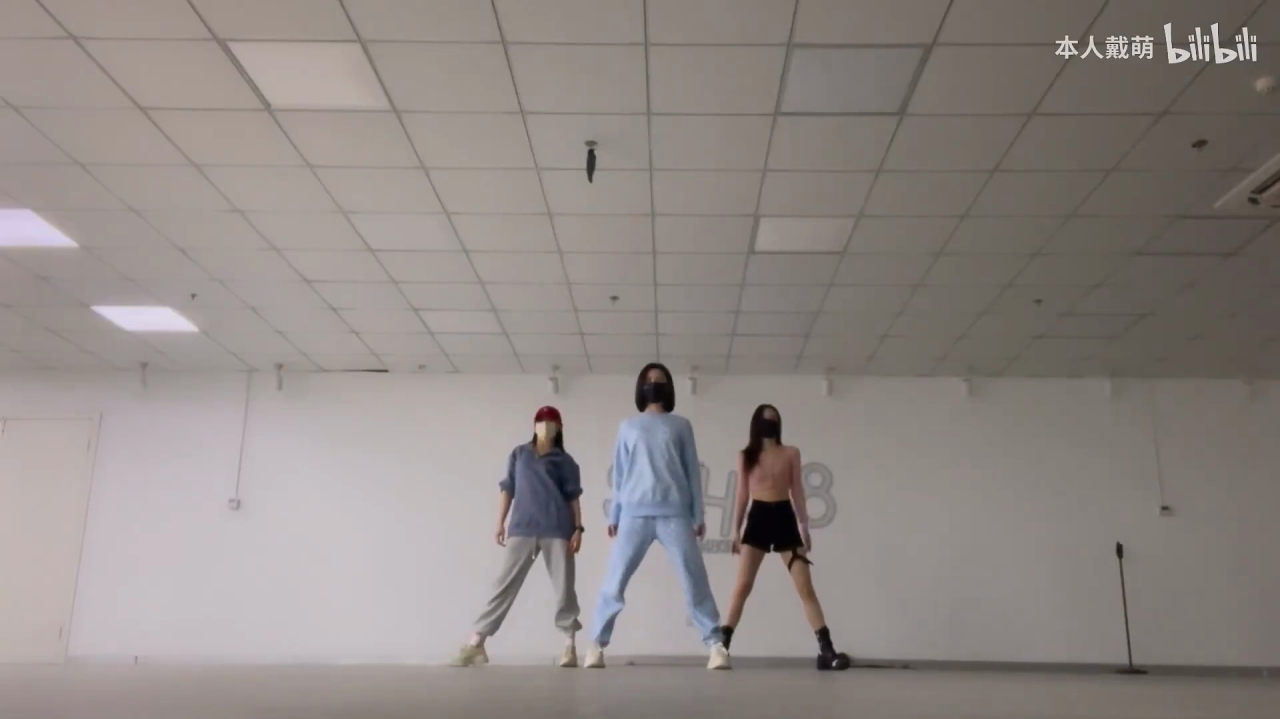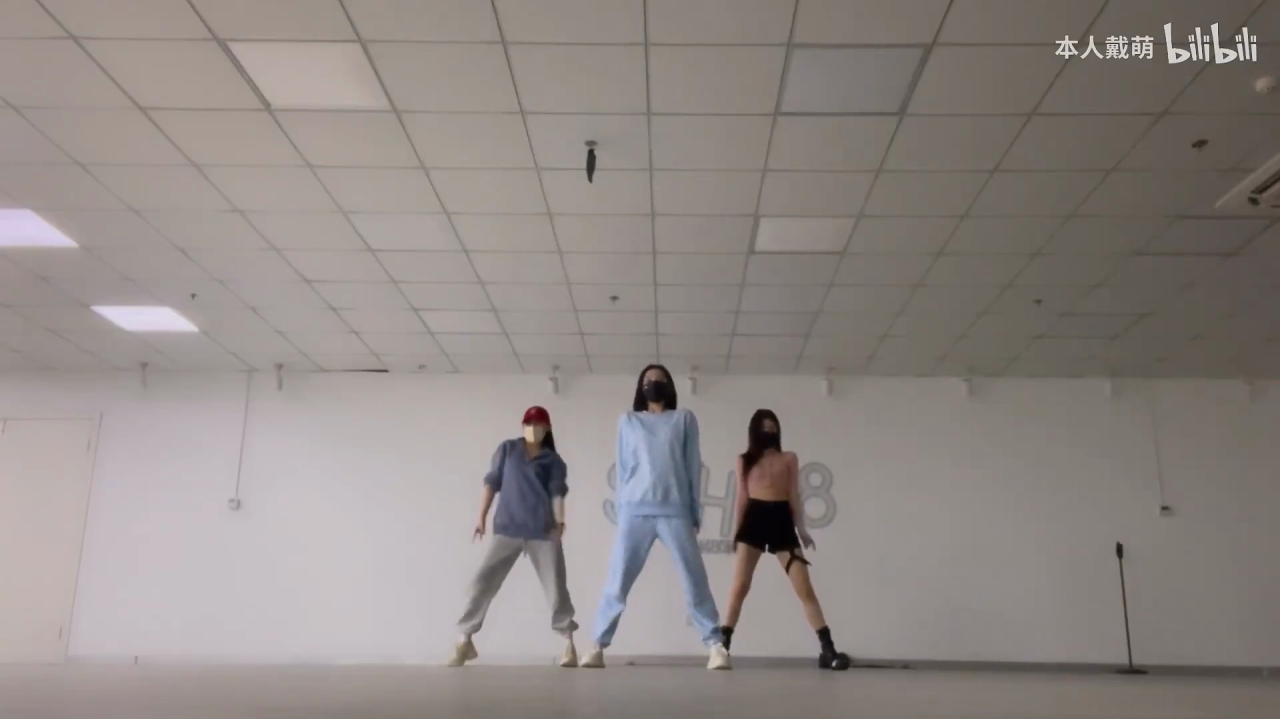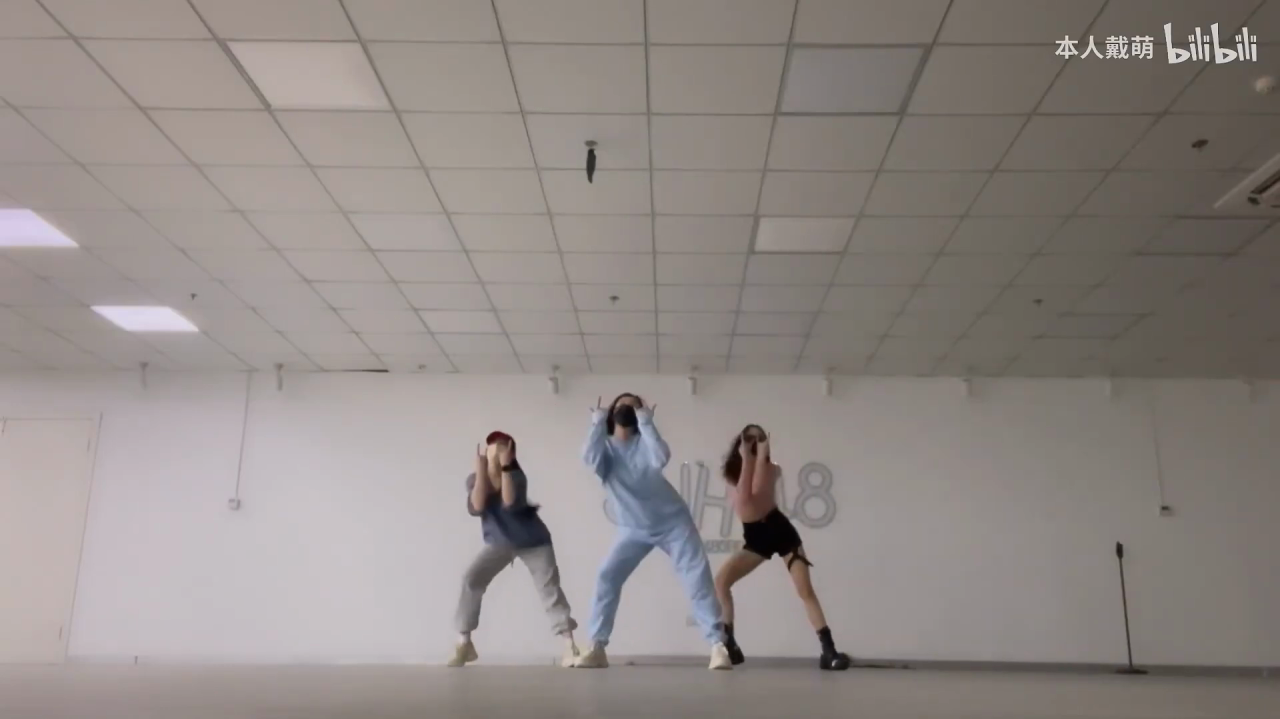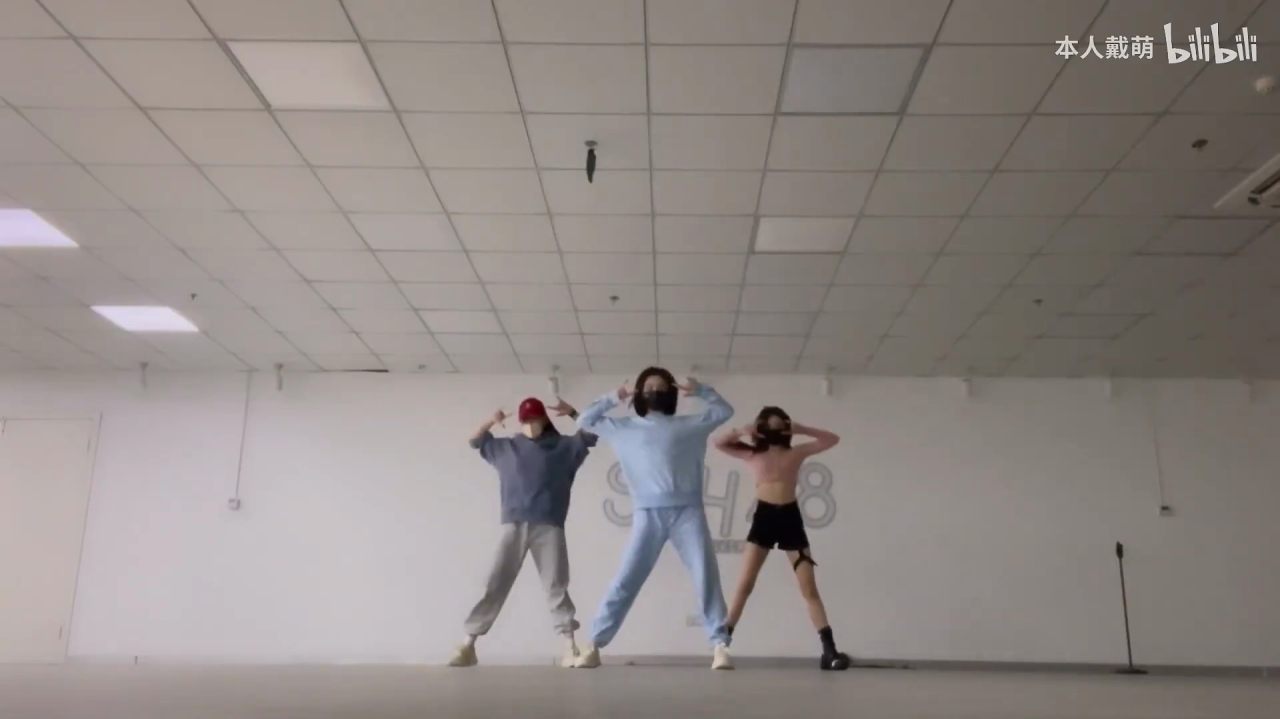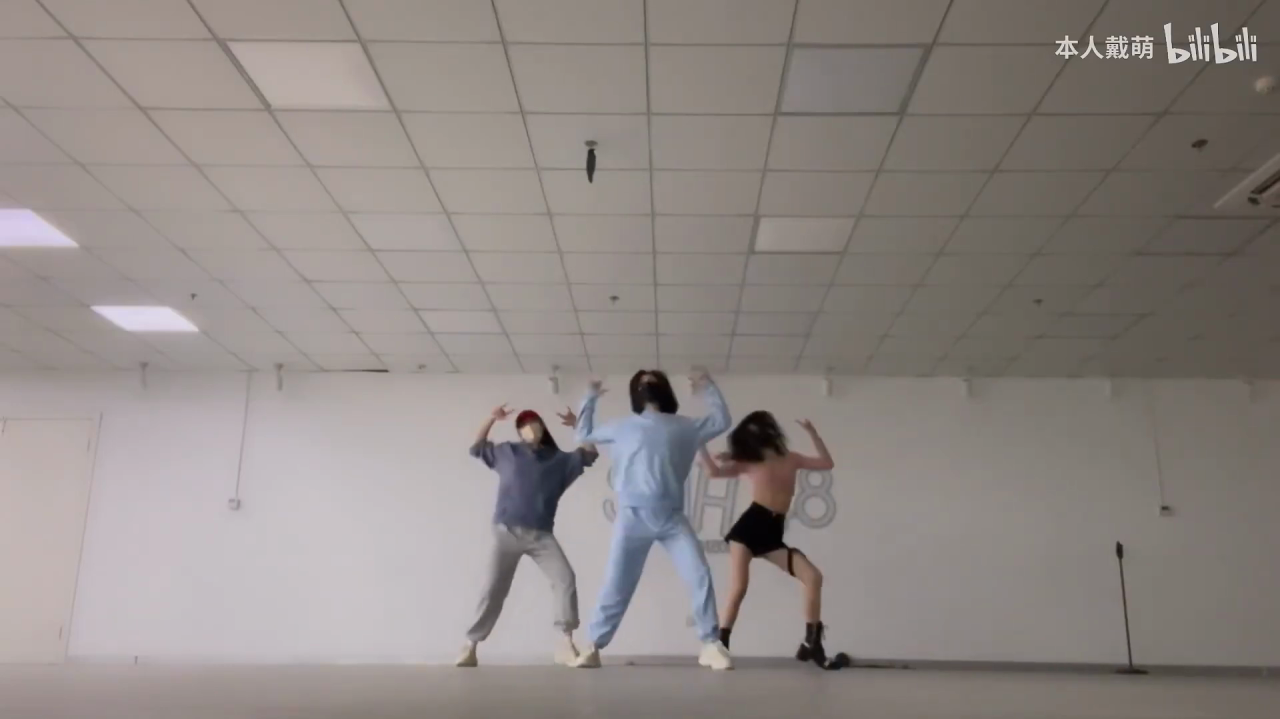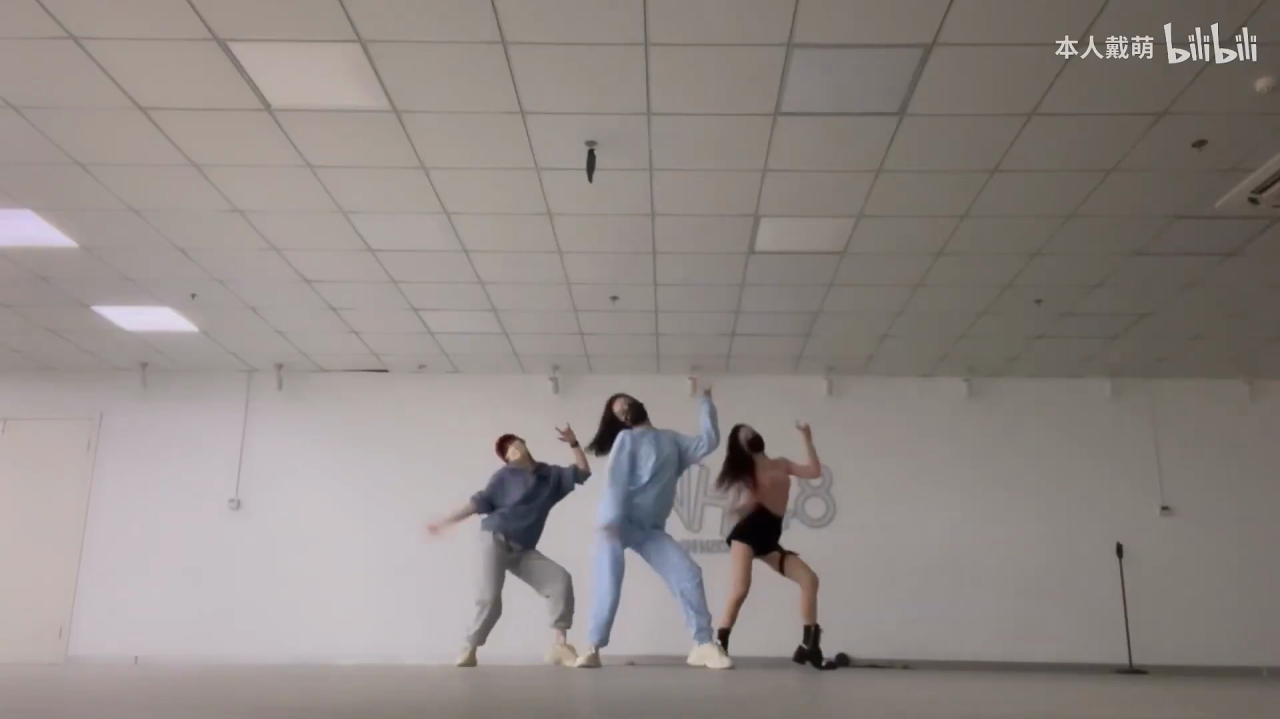
dt=0.4s
person 1, frame 1
left shoulder: (681, 425)
right shoulder: (628, 426)
left elbow: (692, 470)
right elbow: (620, 473)
left wrist: (699, 515)
right wrist: (614, 515)
left hip: (674, 513)
right hip: (634, 513)
left knee: (694, 579)
right knee: (614, 580)
left ankle: (716, 644)
right ankle: (598, 645)
person 1, frame 2
left shoulder: (684, 419)
right shoulder: (627, 421)
left elbow: (693, 466)
right elbow: (623, 470)
left wrist: (695, 512)
right wrist: (621, 512)
left hip: (674, 512)
right hip: (635, 512)
left knee: (694, 578)
right knee: (618, 579)
left ankle: (716, 645)
right ankle: (598, 646)
person 1, frame 3
left shoulder: (645, 441)
right shoulder: (603, 444)
left elbow: (660, 459)
right elbow: (591, 460)
left wrist: (644, 418)
right wrist: (597, 422)
left hip: (673, 522)
right hip: (634, 530)
left knee: (699, 580)
right knee: (607, 577)
left ankle: (718, 645)
right ankle: (597, 647)
person 1, frame 4
left shoulder: (689, 424)
right shoulder: (623, 427)
left elbow: (725, 410)
right elbow: (586, 420)
left wrist: (699, 389)
right wrist: (613, 400)
left hip: (687, 511)
right hip: (648, 514)
left knee: (706, 576)
right knee: (626, 580)
left ankle: (720, 645)
right ankle: (596, 645)
person 1, frame 5
left shoulder: (684, 426)
right shoulder: (623, 426)
left elbow: (723, 420)
right elbow: (584, 434)
left wrist: (708, 387)
right wrist: (591, 397)
left hip: (672, 517)
right hip: (633, 515)
left knee: (700, 573)
right knee: (617, 582)
left ankle: (711, 644)
right ankle: (594, 646)
person 1, frame 6
left shoulder: (672, 441)
right shoulder: (626, 438)
left elbow: (707, 442)
right elbow: (614, 478)
left wrist: (706, 404)
right wrist: (609, 518)
left hip: (652, 530)
right hip: (619, 525)
left knee: (689, 575)
right knee: (607, 586)
left ankle: (704, 645)
right ankle: (594, 648)
person 2, frame 1
left shoulder: (791, 453)
right shoulder: (746, 457)
left elbow: (797, 490)
right elbow: (742, 494)
left wrist: (804, 526)
right wrist: (736, 530)
left hip: (784, 519)
right hip: (758, 519)
left knee: (805, 588)
right knee: (742, 586)
left ankle: (827, 650)
right ankle: (722, 646)
person 2, frame 2
left shoulder: (789, 458)
right shoulder: (744, 460)
left elbow: (794, 495)
right elbow: (742, 497)
left wrist: (801, 529)
right wrist: (737, 531)
left hip: (781, 521)
right hip: (754, 520)
left knee: (804, 589)
right knee: (740, 586)
left ankle: (828, 649)
right ankle: (722, 646)
person 2, frame 3
left shoulder: (772, 469)
right shoulder: (732, 470)
left elbow: (756, 488)
right elbow: (744, 495)
left wrist: (761, 455)
right wrist: (746, 458)
left hip: (780, 529)
right hip: (755, 537)
left knee: (805, 590)
right knee: (720, 580)
left ankle: (829, 651)
right ankle: (729, 645)
person 2, frame 4
left shoulder: (797, 452)
right shoulder: (753, 454)
left elbow: (832, 439)
right elbow: (719, 444)
left wrist: (801, 430)
right wrist: (742, 432)
left hip: (790, 518)
right hip: (764, 518)
left knee: (809, 588)
right knee: (745, 584)
left ankle: (829, 650)
person 2, frame 5
left shoulder: (791, 459)
right shoulder: (749, 463)
left elbow: (827, 463)
right elbow: (714, 471)
left wrist: (811, 432)
right wrist: (699, 445)
left hip: (773, 533)
right hip: (749, 527)
left knee: (814, 576)
right knee: (738, 588)
left ankle: (812, 644)
right ankle: (720, 647)
person 2, frame 6
left shoulder: (781, 464)
right shoulder: (745, 472)
left elbow: (814, 472)
right elbow: (743, 504)
left wrist: (807, 439)
right wrist: (745, 504)
left hip: (769, 537)
right hip: (748, 531)
left knee: (809, 579)
right knee: (740, 589)
left ankle: (809, 646)
right ankle: (720, 646)
person 3, frame 1
left shoulder: (565, 460)
right shoulder: (519, 454)
left elbow: (573, 496)
right elbow: (508, 489)
left wrist: (578, 529)
right wrist: (500, 522)
left hip: (557, 530)
right hip: (522, 529)
left knee: (564, 586)
right knee: (506, 584)
left ankle: (569, 646)
right ankle: (475, 644)
person 3, frame 2
left shoulder: (553, 461)
right shoulder: (507, 449)
left elbow: (558, 495)
right elbow: (492, 483)
left wrist: (559, 524)
right wrist: (482, 517)
left hip: (542, 532)
right hip: (507, 530)
left knee: (555, 586)
right knee: (483, 580)
left ankle: (568, 646)
right ankle: (464, 641)
person 3, frame 3
left shoulder: (517, 477)
right shoulder: (474, 479)
left elbow: (509, 503)
right elbow: (477, 508)
left wrist: (505, 467)
right wrist: (481, 469)
left hip: (534, 542)
right hip: (498, 543)
left knee: (550, 589)
right knee: (471, 580)
left ankle: (570, 648)
right ankle: (464, 644)
person 3, frame 4
left shoulder: (563, 446)
right shoulder: (506, 447)
left elbow: (591, 434)
right elbow: (475, 441)
left wrist: (572, 413)
right wrist: (492, 422)
left hip: (549, 526)
right hip: (515, 526)
left knee: (557, 585)
right knee: (496, 583)
left ankle: (570, 648)
right ankle: (468, 645)
person 3, frame 5
left shoulder: (559, 459)
right shoulder: (507, 452)
left elbow: (590, 454)
right elbow: (476, 448)
left wrist: (576, 425)
right wrist: (492, 419)
left hip: (541, 534)
right hip: (507, 530)
left knee: (565, 578)
right knee: (493, 589)
left ankle: (566, 645)
right ankle: (470, 647)
person 3, frame 6
left shoulder: (551, 474)
right shoulder: (504, 476)
left elbow: (583, 472)
right elbow: (479, 503)
left wrist: (573, 443)
right wrist: (446, 522)
left hip: (524, 550)
right hip: (496, 541)
left knee: (561, 581)
right knee: (490, 598)
left ankle: (560, 645)
right ankle: (470, 650)
